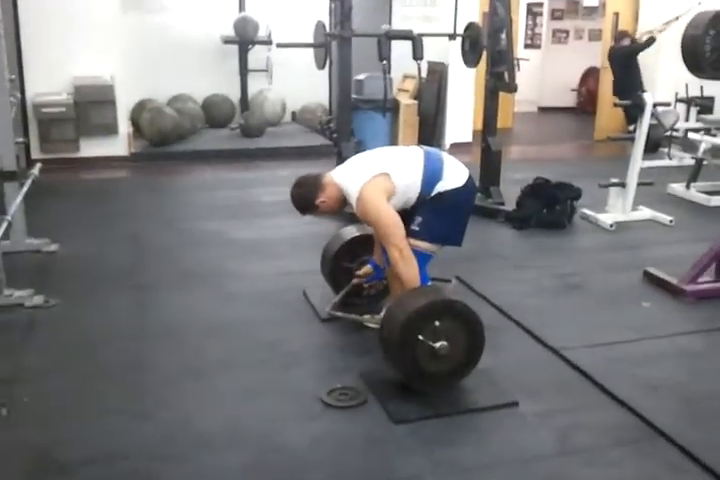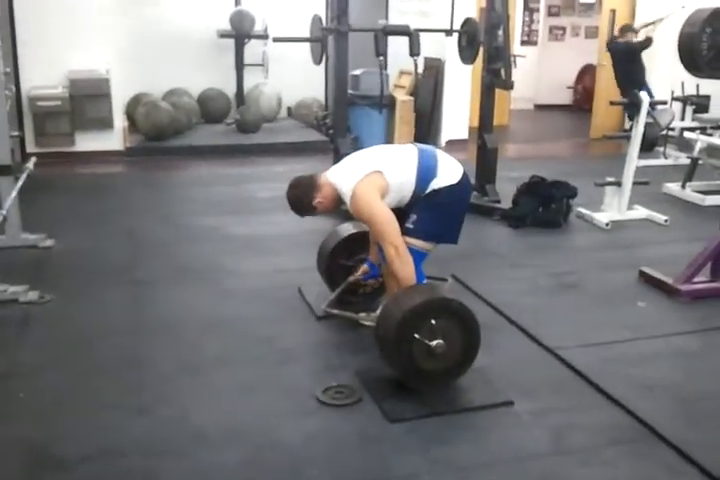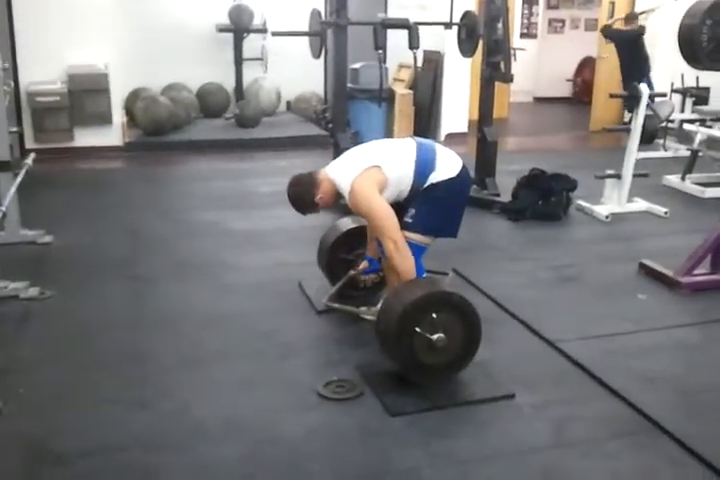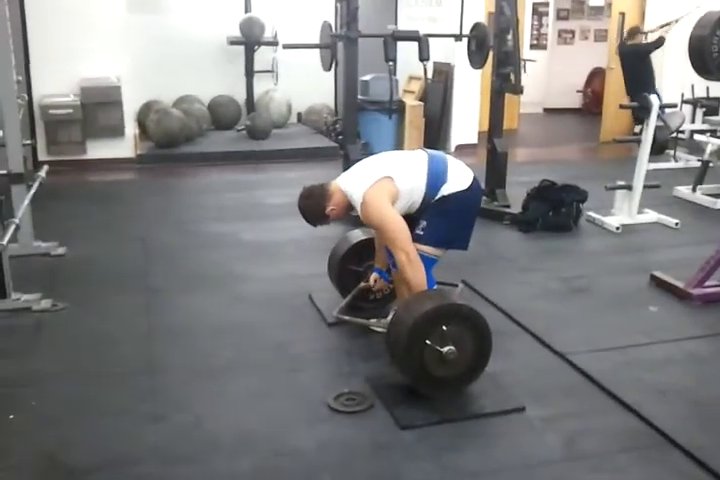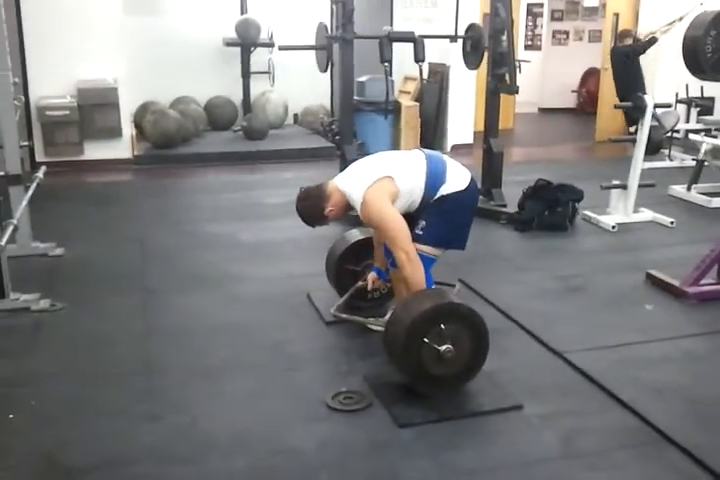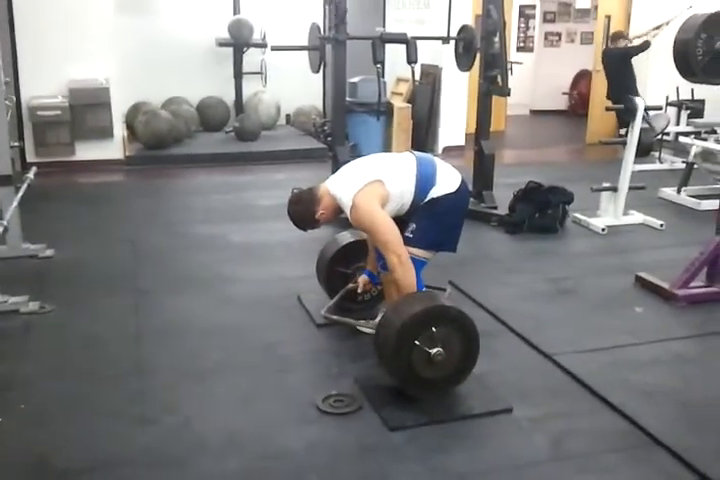
dt=0.2s
person 1, frame 1
left shoulder: (365, 196)
right shoulder: (347, 174)
left elbow: (400, 251)
right elbow: (382, 224)
right wrist: (377, 264)
left hip: (452, 187)
right hip: (434, 182)
left knee: (413, 259)
right knee: (391, 248)
person 1, frame 2
left shoulder: (359, 195)
right shoulder: (342, 173)
left elbow: (395, 249)
right elbow: (378, 224)
right wrist: (373, 262)
left hip: (447, 183)
right hip: (428, 178)
left knee: (404, 255)
right knee: (387, 246)
person 1, frame 3
left shoulder: (357, 190)
right shoulder: (339, 170)
left elbow: (395, 243)
right elbow: (376, 219)
right wrist: (371, 258)
left hip: (446, 178)
right hip: (430, 167)
left knee: (406, 251)
right knee: (387, 236)
person 1, frame 4
left shoulder: (370, 201)
right shoulder: (351, 181)
left elbow: (407, 255)
right elbow: (384, 228)
right wrist: (380, 269)
left hip: (457, 190)
right hip: (435, 182)
left knee: (418, 262)
right knee: (396, 249)
person 1, frame 5
left shoulder: (368, 201)
right shoulder: (346, 183)
left elbow: (407, 254)
right elbow: (385, 230)
right wrist: (379, 269)
left hip: (455, 191)
right hip: (432, 182)
left knee: (416, 264)
right knee: (394, 250)
person 1, frame 6
left shoulder: (360, 205)
right shoulder: (339, 184)
left elbow: (398, 257)
right elbow: (377, 232)
right wrist: (371, 272)
left hip: (446, 193)
right hip: (423, 185)
left knee: (409, 267)
right knee: (385, 250)
